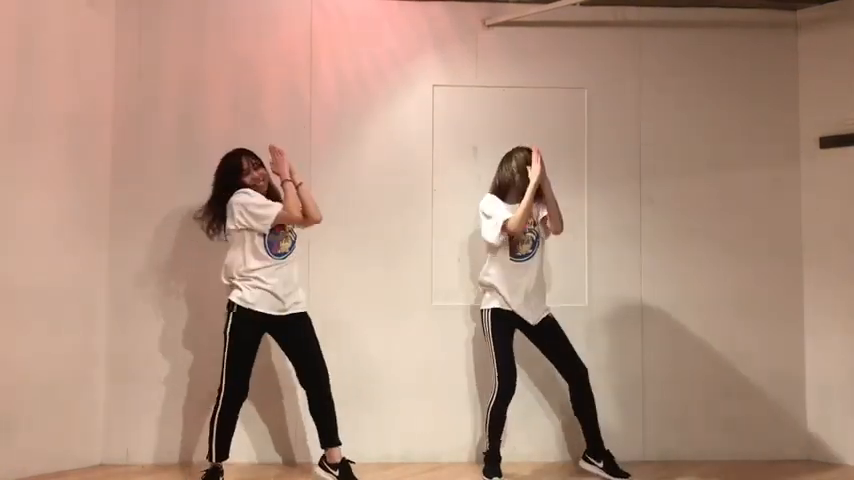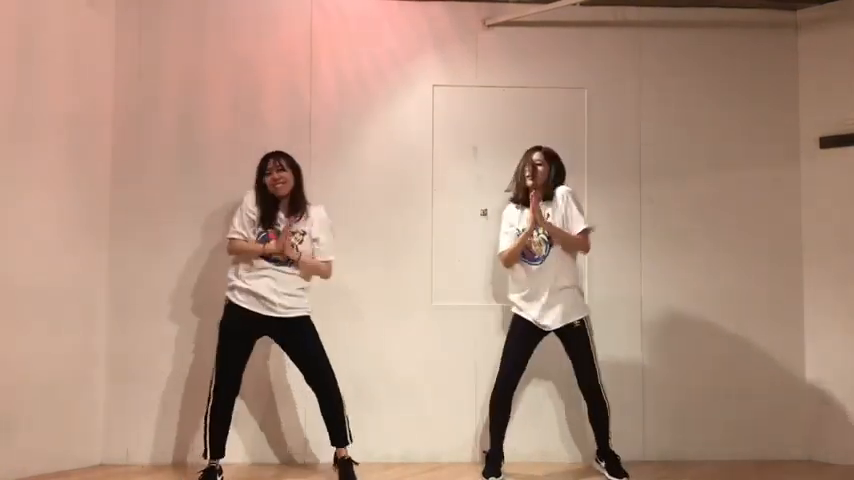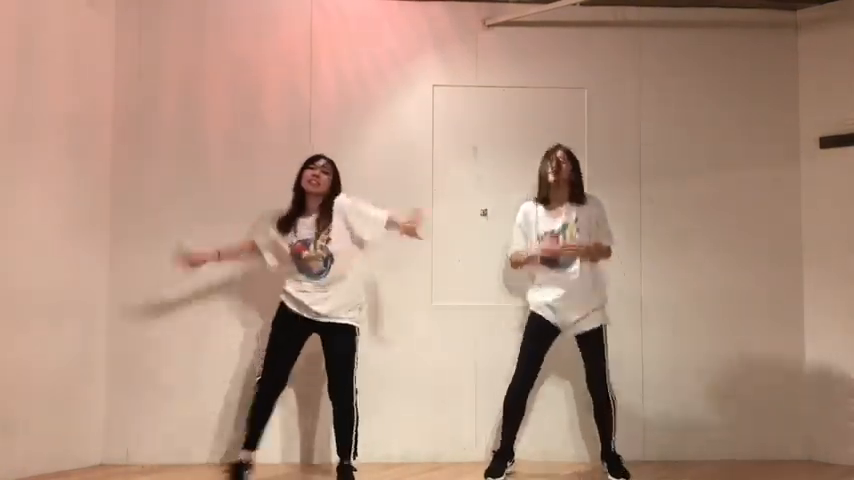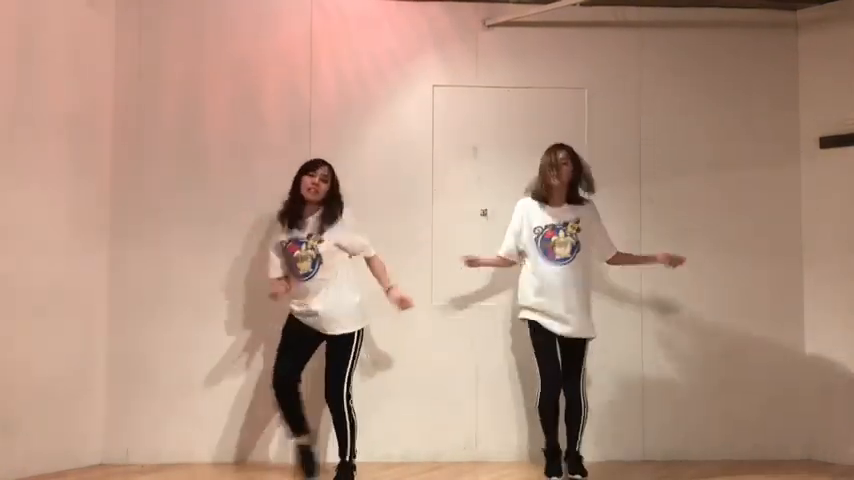
dt=0.4s
person 1, frame 1
left shoulder: (536, 206)
right shoulder: (491, 203)
left elbow: (556, 227)
right elbow: (516, 227)
left wrist: (544, 180)
right wrist: (533, 180)
left hip: (534, 306)
right hip: (499, 305)
left knee: (577, 373)
right knee: (505, 385)
person 1, frame 2
left shoulder: (563, 197)
right shoulder: (512, 212)
left elbow: (583, 245)
right elbow: (506, 260)
left wrist: (544, 222)
right wrist: (529, 226)
left hip: (567, 308)
right hip: (526, 310)
left knee: (591, 386)
right knee: (503, 385)
person 1, frame 3
left shoulder: (591, 206)
right shoulder: (529, 212)
left elbow: (605, 250)
right elbow: (515, 260)
left wrist: (576, 250)
right wrist: (541, 252)
left hip: (588, 311)
right hip: (544, 309)
left knee: (600, 387)
right knee: (520, 384)
person 1, frame 4
left shoulder: (586, 210)
right shoulder: (526, 208)
left elbow: (612, 256)
right elbow: (509, 256)
left wrist: (657, 258)
right wrist: (481, 261)
left hip: (576, 313)
right hip: (538, 311)
left knee: (574, 387)
right knee: (550, 383)
right ankle: (553, 453)
person 2, frame 1
left shoulder: (275, 205)
right shoulder: (241, 202)
left elbow: (314, 216)
right elbow: (294, 214)
left wrist: (292, 175)
right wrist: (285, 177)
left hip: (290, 307)
right hip: (249, 307)
left knee: (317, 378)
right knee: (233, 389)
person 2, frame 2
left shoulder: (315, 215)
right shoulder: (252, 204)
left elbow: (325, 270)
right elbow: (235, 248)
left wrist: (295, 254)
right wrist: (274, 246)
left hip: (291, 311)
right hip: (244, 307)
left knee: (324, 381)
right knee: (224, 386)
person 2, frame 3
left shoulder: (345, 208)
right shoulder: (288, 223)
left elbow: (388, 221)
right elbow: (255, 246)
left wrist: (406, 226)
right wrist: (212, 256)
left hip: (339, 316)
right hip: (295, 310)
left knee: (342, 392)
right knee: (269, 382)
person 2, frame 4
left shoulder: (339, 220)
right shoulder: (288, 222)
left elbow: (371, 256)
right elbow: (280, 273)
left wrist: (391, 290)
right wrist: (278, 288)
left hip: (342, 321)
right hip: (302, 317)
left knee: (336, 395)
right knee: (282, 381)
right ankle: (303, 441)
